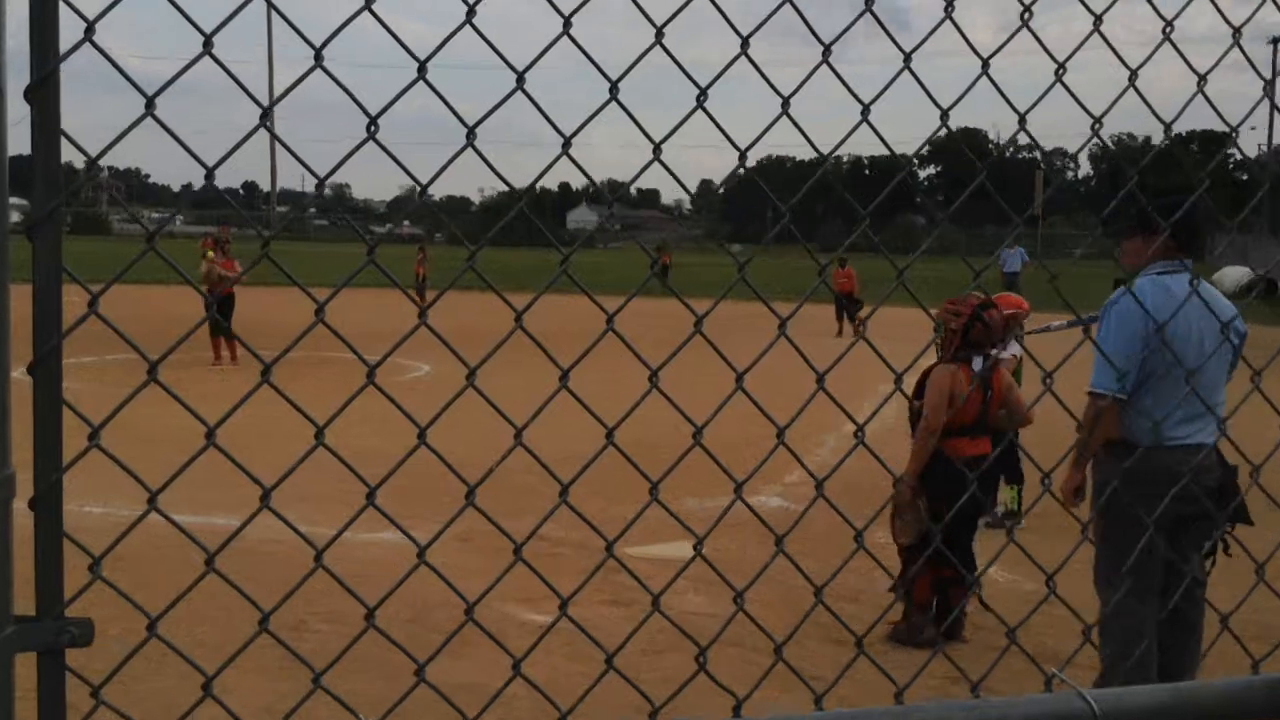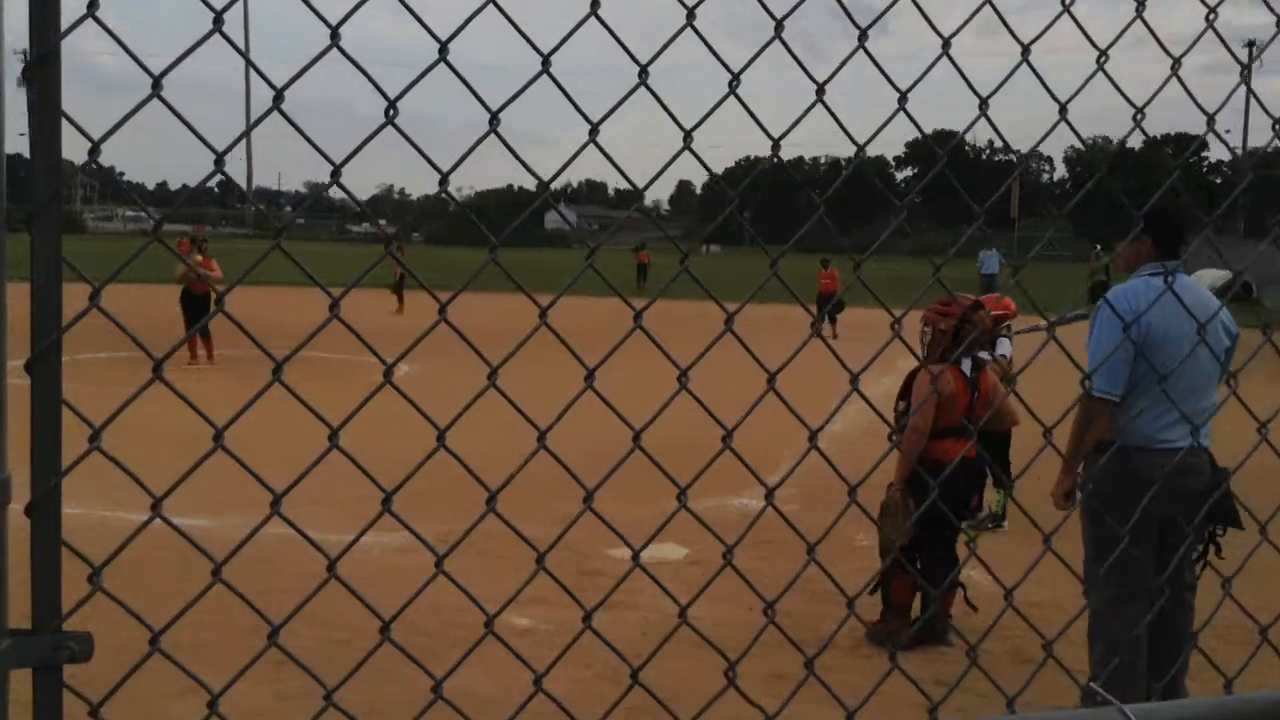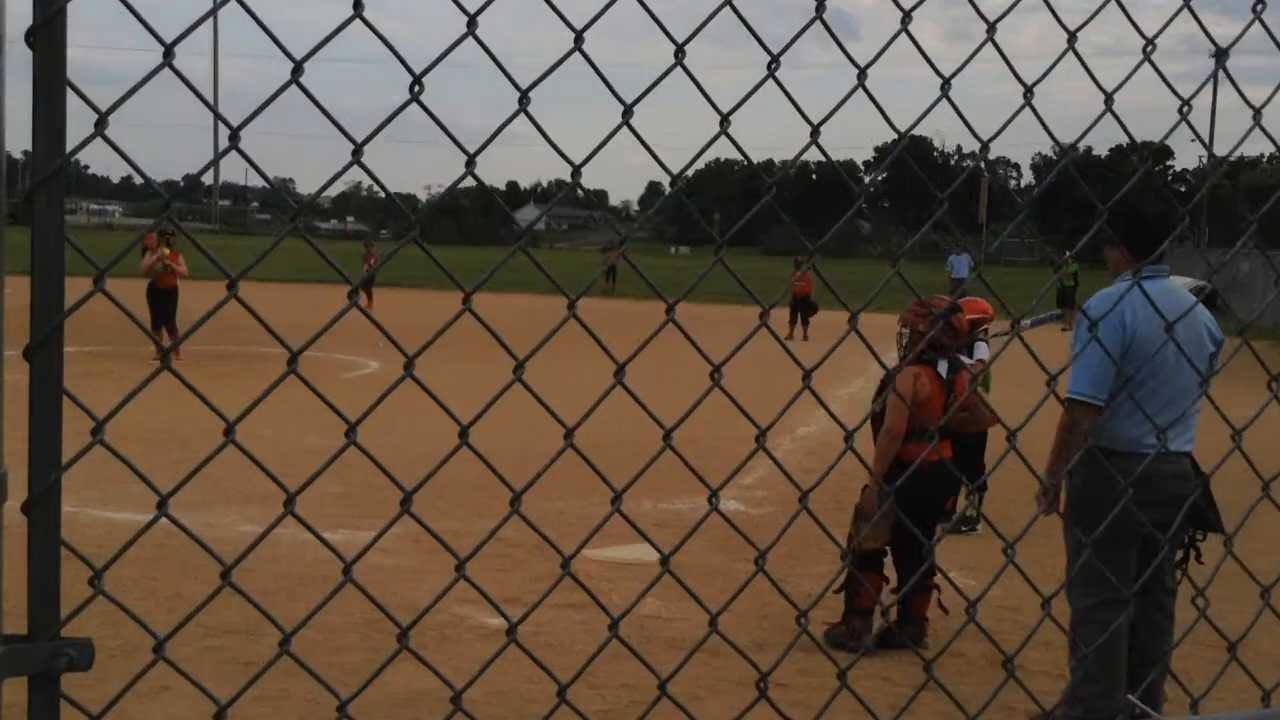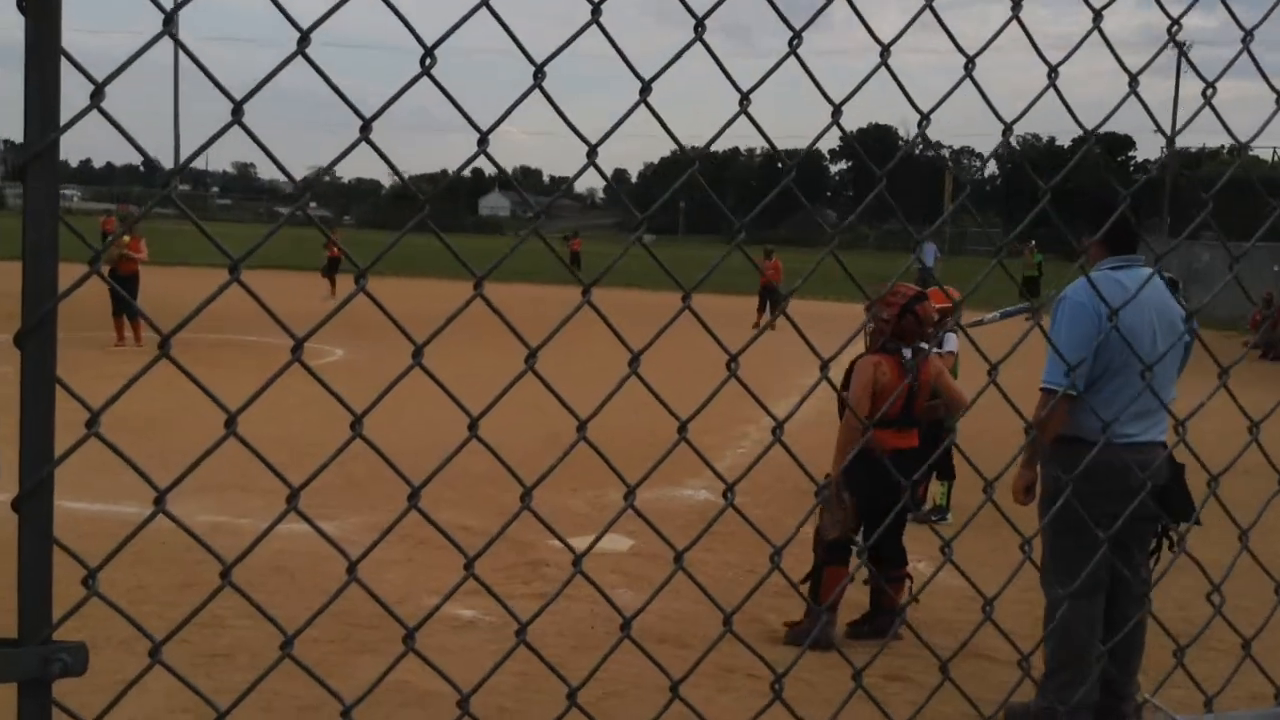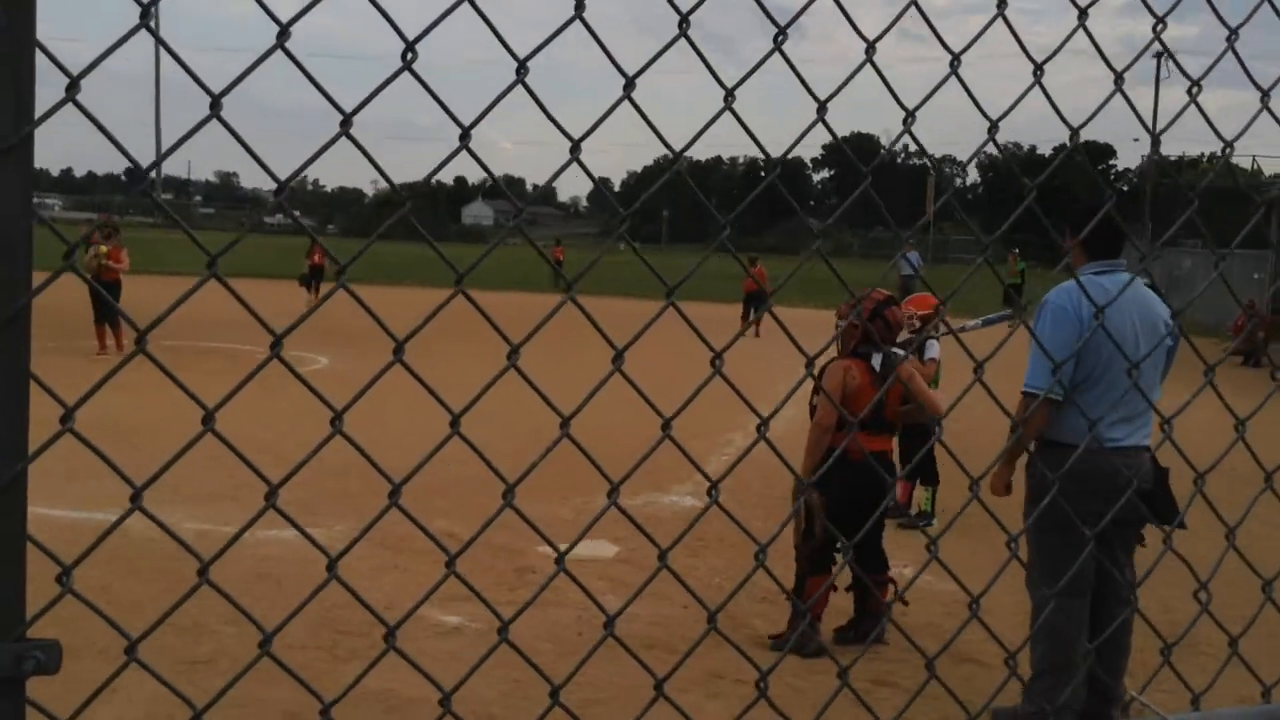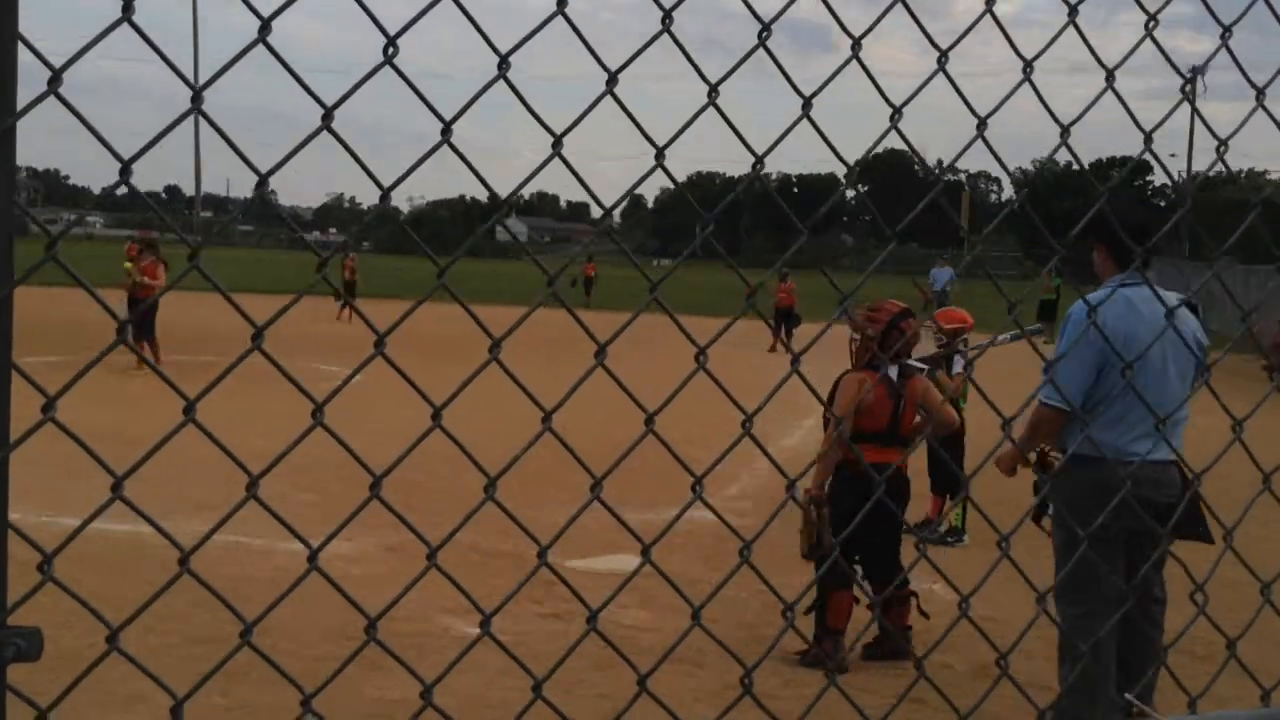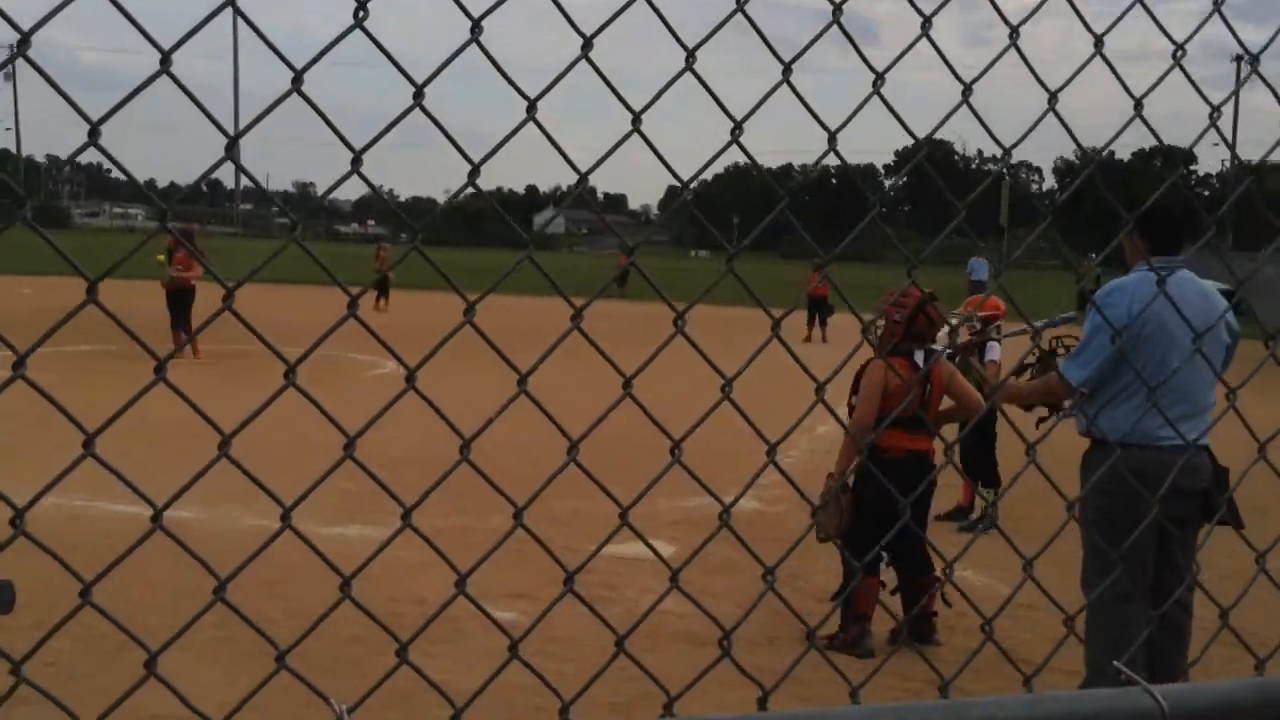
dt=0.2s
person 1, frame 1
left shoulder: (1130, 301)
right shoulder: (1222, 305)
left elbow: (1108, 399)
right elbow: (1216, 385)
left wrist: (1078, 465)
left hip: (1136, 463)
right hip: (1202, 463)
left knee: (1127, 590)
right knee: (1186, 586)
person 1, frame 2
left shoulder: (1123, 301)
right shoulder: (1214, 306)
left elbow: (1100, 401)
right elbow: (1211, 389)
left wrist: (1070, 466)
left hip: (1127, 466)
right hip: (1192, 465)
left knee: (1118, 595)
right knee: (1176, 591)
left ankle: (1113, 703)
right ankle: (1165, 701)
person 1, frame 3
left shoulder: (1109, 305)
right shoulder: (1200, 311)
left elbow: (1085, 405)
right elbow: (1194, 395)
left wrist: (1054, 473)
left hip: (1111, 471)
right hip: (1175, 472)
left knee: (1099, 597)
right knee: (1157, 597)
person 1, frame 4
left shoulder: (1085, 295)
right shoulder: (1173, 302)
left elbow: (1060, 394)
right elbow: (1163, 383)
left wrist: (1029, 464)
left hip: (1087, 461)
right hip: (1150, 462)
left knee: (1075, 589)
right knee: (1129, 585)
person 1, frame 5
left shoulder: (1069, 299)
right shoulder: (1157, 305)
left elbow: (1043, 397)
right elbow: (1150, 386)
left wrist: (1008, 462)
left hip: (1074, 465)
right hip: (1134, 466)
left knee: (1063, 593)
right knee: (1116, 589)
person 1, frame 6
left shoulder: (1093, 310)
right shoulder: (1184, 316)
left elbow: (1058, 405)
right elbow: (1176, 396)
left wrist: (1017, 452)
left hip: (1097, 477)
right hip: (1163, 479)
left knee: (1089, 608)
right knee: (1144, 604)
person 1, frame 7
left shoulder: (1121, 295)
right shoulder: (1216, 302)
left elbow: (1073, 382)
right elbow: (1208, 378)
left wrist: (1017, 394)
left hip: (1126, 463)
right hip: (1192, 464)
left knee: (1117, 592)
right knee: (1173, 589)
person 2, frame 1
left shoulder: (946, 373)
right shoulder: (996, 373)
left elbow: (930, 429)
right elbow: (1023, 416)
left wrist: (910, 478)
left hip: (944, 470)
right hip: (979, 470)
left knee: (918, 542)
right knee: (958, 544)
left ankle: (917, 623)
right ankle: (950, 621)
person 2, frame 2
left shoulder: (934, 373)
right shoulder: (983, 373)
left elbow: (917, 431)
right elbow: (1009, 417)
left wrist: (898, 479)
left hip: (929, 471)
right hip: (965, 470)
left knee: (900, 545)
right knee: (942, 547)
left ankle: (896, 624)
right ankle: (935, 623)
person 2, frame 3
left shoulder: (908, 375)
right shoulder: (960, 375)
left elbow: (893, 433)
right elbow: (988, 417)
left wrist: (874, 482)
left hip: (906, 474)
right hip: (940, 475)
left knee: (868, 545)
right knee: (918, 550)
left ankle: (857, 628)
right ankle: (911, 628)
person 2, frame 4
left shoulder: (871, 363)
right shoulder: (928, 364)
left elbow: (854, 422)
right elbow: (959, 404)
left wrist: (836, 472)
left hip: (870, 463)
right hip: (907, 463)
left knee: (835, 538)
right knee: (888, 540)
left ankle: (819, 623)
right ankle: (884, 617)
person 2, frame 5
left shoulder: (842, 368)
right shoulder: (900, 368)
left elbow: (824, 424)
right elbow: (935, 407)
left wrist: (806, 474)
left hip: (842, 467)
right hip: (881, 467)
left knee: (817, 546)
right knee: (868, 545)
left ankle: (806, 630)
right ankle: (871, 623)
person 2, frame 6
left shoulder: (856, 380)
right shoulder: (915, 381)
left elbow: (837, 437)
right elbow: (949, 421)
left wrist: (817, 485)
left hip: (856, 479)
right hip: (895, 480)
left knee: (836, 560)
right knee: (886, 559)
left ankle: (829, 646)
right ankle: (897, 637)
person 2, frame 7
left shoulder: (881, 367)
right shoulder: (939, 366)
left elbow: (862, 424)
right elbow: (974, 404)
left wrist: (840, 469)
left hip: (883, 465)
right hip: (922, 466)
left knee: (862, 545)
right knee: (911, 545)
left ankle: (856, 631)
right ankle: (922, 623)
person 3, frame 1
left shoulder: (1013, 341)
right shoulder: (995, 341)
left elbow: (1006, 370)
right elbow: (981, 366)
left wrist: (989, 352)
left knee: (1007, 457)
right knee: (990, 455)
left ankle: (1014, 512)
right ankle: (991, 504)
person 3, frame 2
left shoulder: (1002, 342)
right shoulder: (984, 342)
left elbow: (997, 371)
left wrist: (979, 354)
left knee: (998, 461)
left ankle: (998, 514)
person 3, frame 3
left shoulder: (980, 346)
right shoulder: (960, 346)
left elbow: (975, 375)
left wrist: (957, 358)
left knee: (973, 465)
right knee: (953, 461)
left ankle: (972, 518)
person 3, frame 4
left shoulder: (949, 337)
left elbow: (945, 368)
left wrist: (927, 349)
left knee: (941, 453)
right knee: (924, 451)
left ankle: (942, 508)
right ankle: (918, 498)
person 3, frame 5
left shoulder: (930, 343)
right shoulder: (911, 342)
left elbow: (927, 375)
left wrist: (908, 355)
left knee: (925, 459)
right knee: (907, 456)
left ankle: (927, 513)
right ankle: (903, 503)
person 3, frame 6
left shoulder: (959, 357)
right shoulder: (939, 357)
left elbow: (955, 391)
left wrist: (937, 370)
left knee: (954, 474)
right knee: (936, 472)
left ankle: (958, 529)
right ankle: (934, 519)
person 3, frame 7
left shoulder: (991, 345)
right shoulder: (972, 344)
left elbow: (988, 379)
left wrist: (969, 356)
right wrist: (954, 356)
left hip: (983, 411)
left knee: (985, 460)
right knee: (968, 459)
left ankle: (989, 516)
right ankle: (965, 506)
